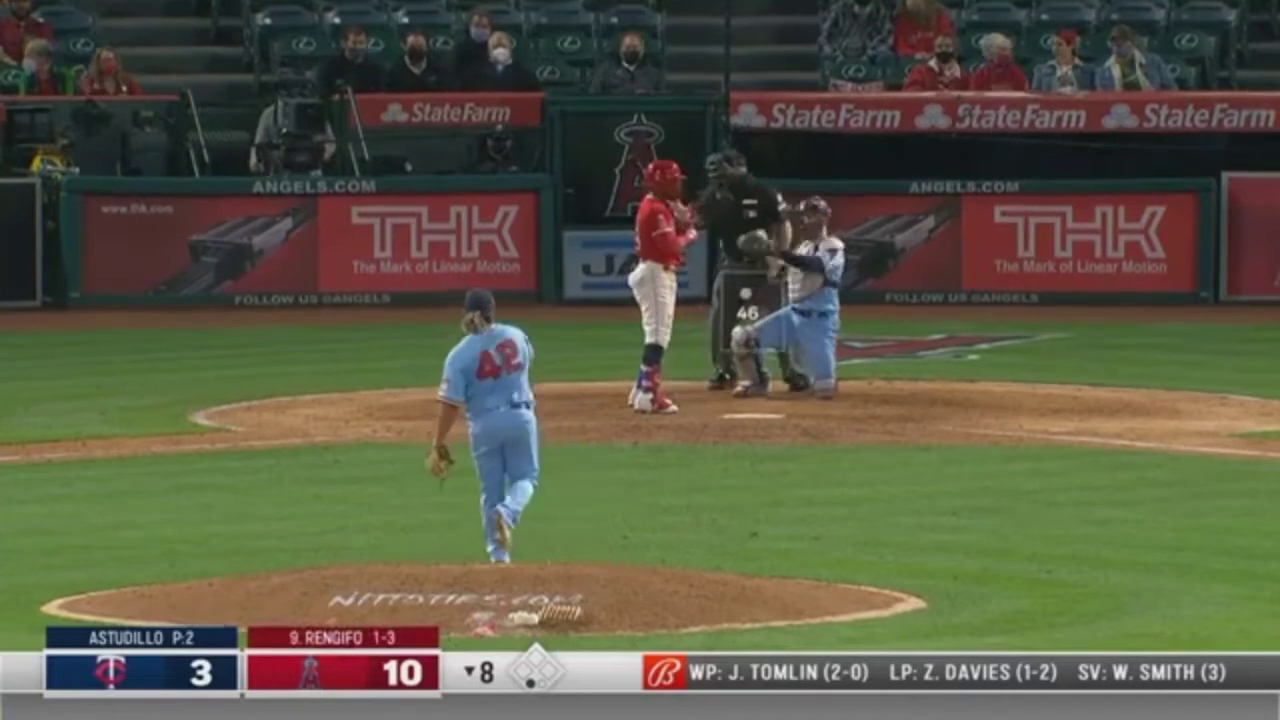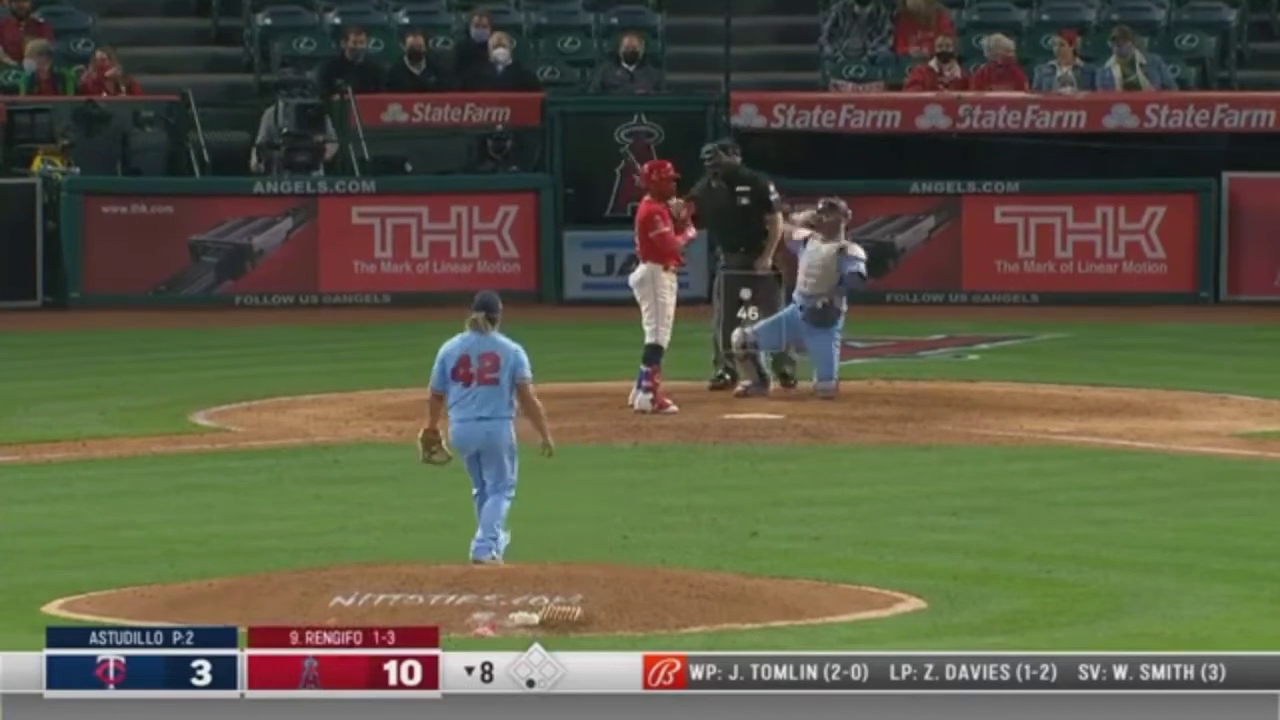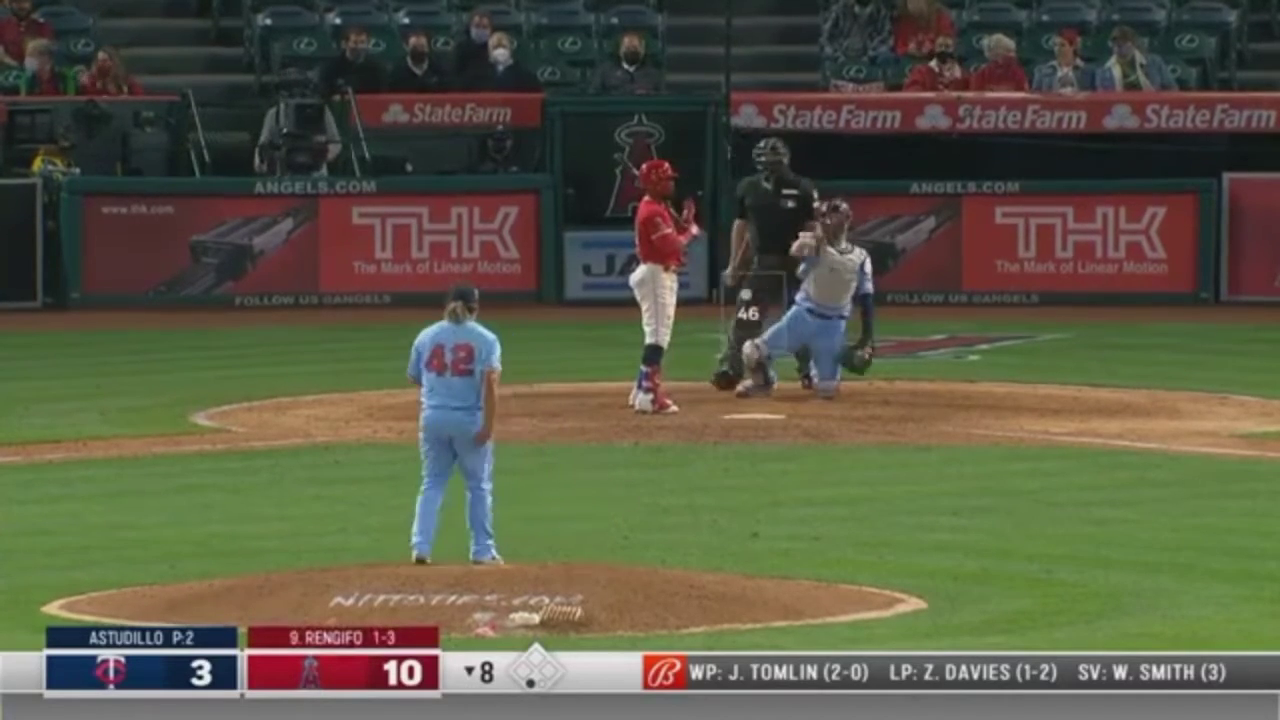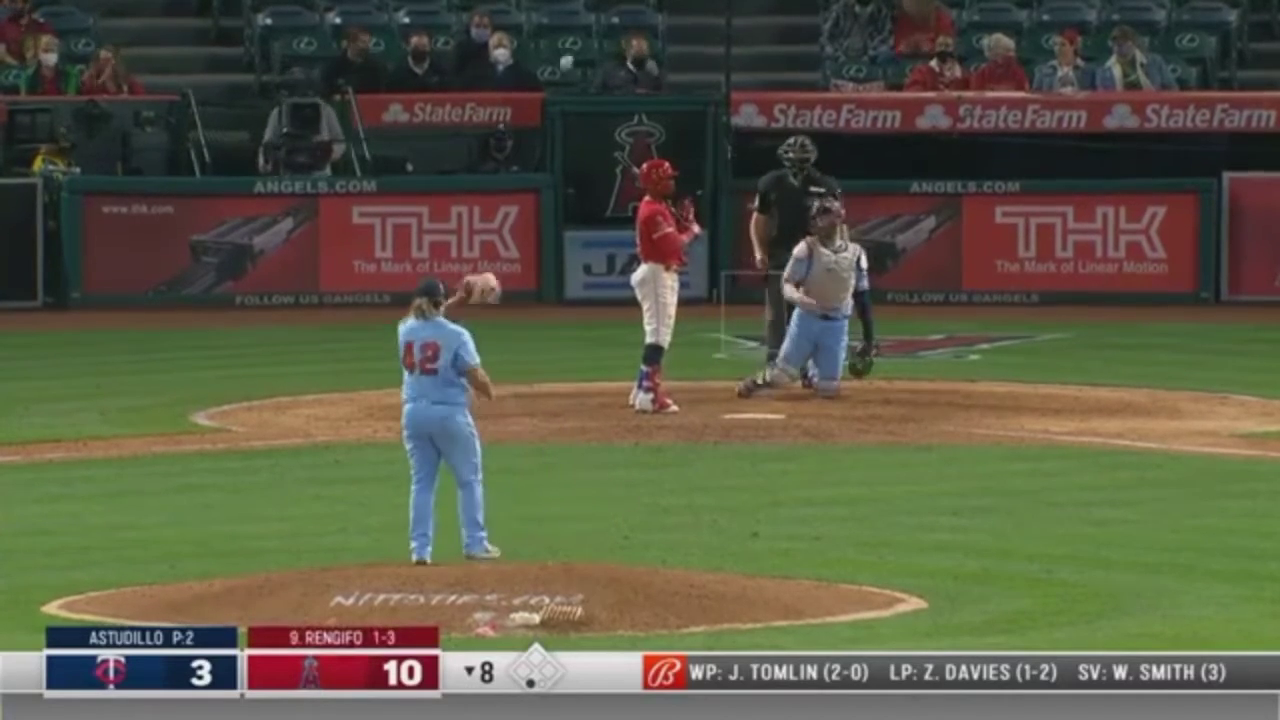
dt=0.5s
person 1, frame 1
left shoulder: (459, 354)
right shoulder: (515, 335)
left elbow: (450, 405)
left wrist: (438, 443)
left hip: (485, 424)
right hip: (521, 417)
left knee: (491, 489)
right knee: (524, 476)
left ankle: (498, 552)
right ankle: (507, 513)
person 1, frame 2
left shoulder: (450, 348)
right shoulder: (512, 350)
left elbow: (437, 394)
right elbow: (527, 396)
left wrist: (431, 426)
right wrist: (545, 434)
left hip: (461, 429)
right hip: (497, 428)
left knee: (482, 488)
right knee: (500, 489)
left ankle: (493, 540)
right ankle: (484, 547)
person 1, frame 3
left shoulder: (426, 336)
right shoulder: (486, 339)
left elbow: (414, 378)
right elbow: (490, 385)
right wrist: (489, 425)
left hip: (433, 417)
right hip: (470, 419)
left knee: (433, 482)
right knee: (479, 486)
left ankle: (421, 546)
right ankle: (483, 550)
person 1, frame 4
left shoulder: (405, 329)
right shoulder: (456, 334)
right elbow: (476, 378)
left wrist: (459, 298)
right wrist: (490, 392)
left hip: (414, 414)
right hip: (450, 414)
left knee: (421, 483)
right knee: (469, 480)
left ankle: (420, 549)
right ankle: (475, 543)
person 2, frame 1
left shoulder: (661, 205)
right shoulder: (655, 209)
left elbow: (674, 234)
right elbow: (672, 245)
left wrist: (684, 223)
right wrist: (690, 234)
left hip: (660, 273)
right hip: (655, 274)
left knee: (657, 334)
right knee: (658, 334)
left ankle: (642, 390)
right ankle: (647, 396)
person 2, frame 2
left shoulder: (660, 206)
right shoulder: (652, 210)
left elbow: (674, 234)
right elbow: (671, 246)
left wrist: (683, 220)
right wrist: (689, 231)
left hip: (663, 274)
right hip: (655, 275)
left knee: (658, 334)
right knee: (658, 335)
left ankle: (642, 390)
right ankle: (647, 396)
person 2, frame 3
left shoulder: (660, 207)
right shoulder: (652, 211)
left elbow: (675, 233)
right elbow: (673, 246)
left wrist: (685, 219)
right wrist: (692, 230)
left hip: (663, 274)
right hip: (656, 275)
left knee: (657, 334)
right knee: (658, 335)
left ankle: (642, 390)
right ankle: (648, 395)
person 2, frame 4
left shoulder: (661, 206)
right shoulder: (653, 211)
left elbow: (677, 233)
right elbow: (675, 245)
left wrist: (685, 218)
right wrist: (693, 229)
left hip: (664, 274)
right hip: (657, 275)
left knee: (658, 334)
right knee: (659, 335)
left ankle: (643, 390)
right ankle: (649, 396)
person 3, frame 1
left shoulder: (764, 193)
right shoulder: (714, 195)
left elbow: (784, 229)
right elbow: (693, 219)
left wrist: (777, 264)
left hip: (764, 267)
right hip: (730, 266)
right knee: (720, 319)
left ankle: (793, 373)
right ankle: (725, 371)
person 3, frame 2
left shoulder: (757, 183)
right shoulder: (707, 187)
left elbow: (776, 221)
left wrist: (767, 256)
left hip: (757, 259)
right hip: (728, 261)
left knee: (772, 315)
right knee: (723, 318)
left ankle: (784, 369)
right ankle: (725, 370)
person 3, frame 3
left shoulder: (802, 188)
right shoulder: (748, 187)
left elbow: (813, 227)
right elbow: (742, 226)
right wrist: (735, 265)
left hip: (793, 262)
right hip: (761, 262)
right knee: (745, 315)
left ankle: (807, 370)
right ankle: (732, 370)
person 3, frame 4
left shoulder: (827, 186)
right shoulder: (771, 182)
right elbow: (759, 219)
right wrist: (759, 251)
right hip: (780, 257)
right knee: (777, 317)
person 4, frame 1
left shoulder: (832, 247)
right shoulder: (803, 246)
left elbow: (813, 265)
left wrist: (778, 252)
left hip: (819, 320)
right hip: (793, 313)
left knee: (825, 389)
right knee: (741, 337)
left ankle: (822, 377)
right ankle: (757, 382)
person 4, frame 2
left shoulder: (850, 250)
right shoulder: (809, 239)
left elbow: (856, 279)
right elbow: (788, 230)
left wrist: (836, 295)
right wrist: (807, 216)
left hip: (825, 321)
right hip: (797, 312)
left knee: (826, 390)
right knee: (742, 339)
left ankle: (824, 379)
right ankle: (758, 383)
person 4, frame 3
left shoulder: (860, 258)
right shoulder: (814, 243)
left elbow: (865, 300)
right elbow: (795, 251)
left wrist: (867, 337)
right wrist: (801, 245)
left hip: (833, 324)
right hip: (802, 315)
left knee: (828, 389)
right knee: (753, 351)
left ankle: (819, 373)
right ankle: (763, 382)
person 4, frame 4
left shoulder: (856, 253)
right shoulder: (807, 248)
left elbow: (862, 297)
right elbow: (787, 284)
left wrist: (869, 336)
right wrist: (798, 298)
left hip: (836, 325)
right hip: (806, 318)
left knee: (829, 389)
right knee: (781, 376)
left ankle: (815, 372)
right ankle: (761, 380)
